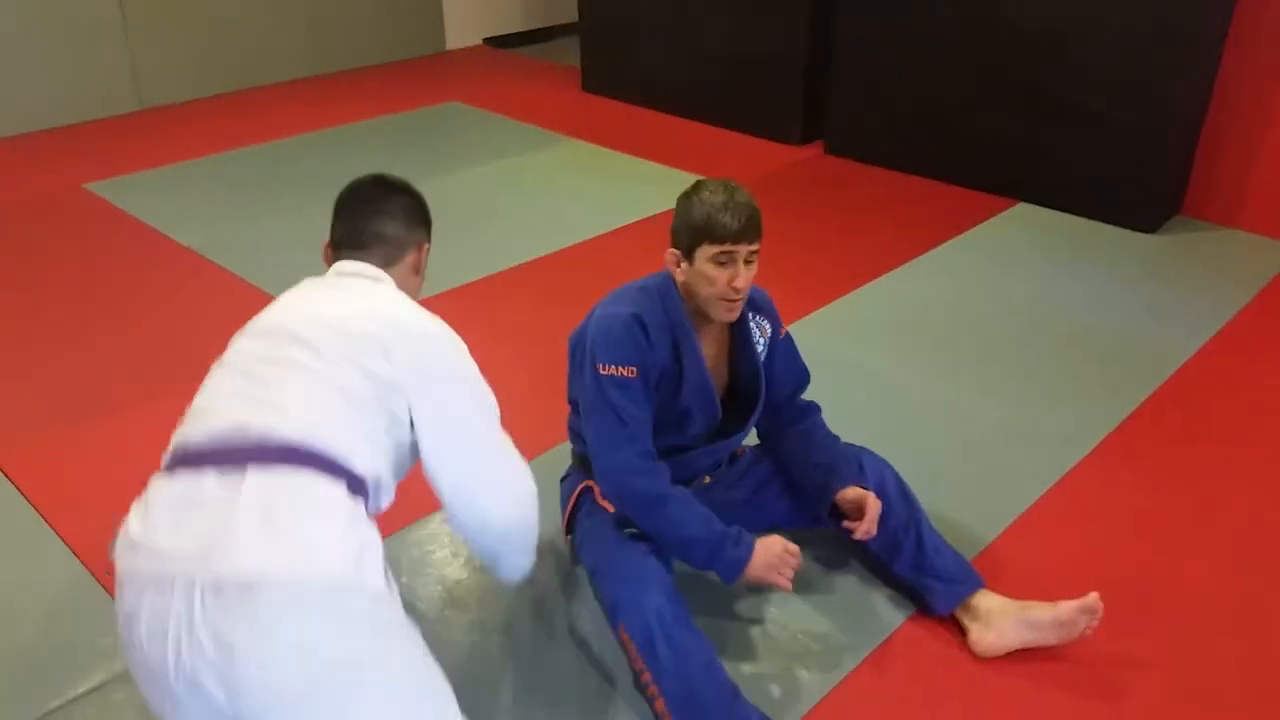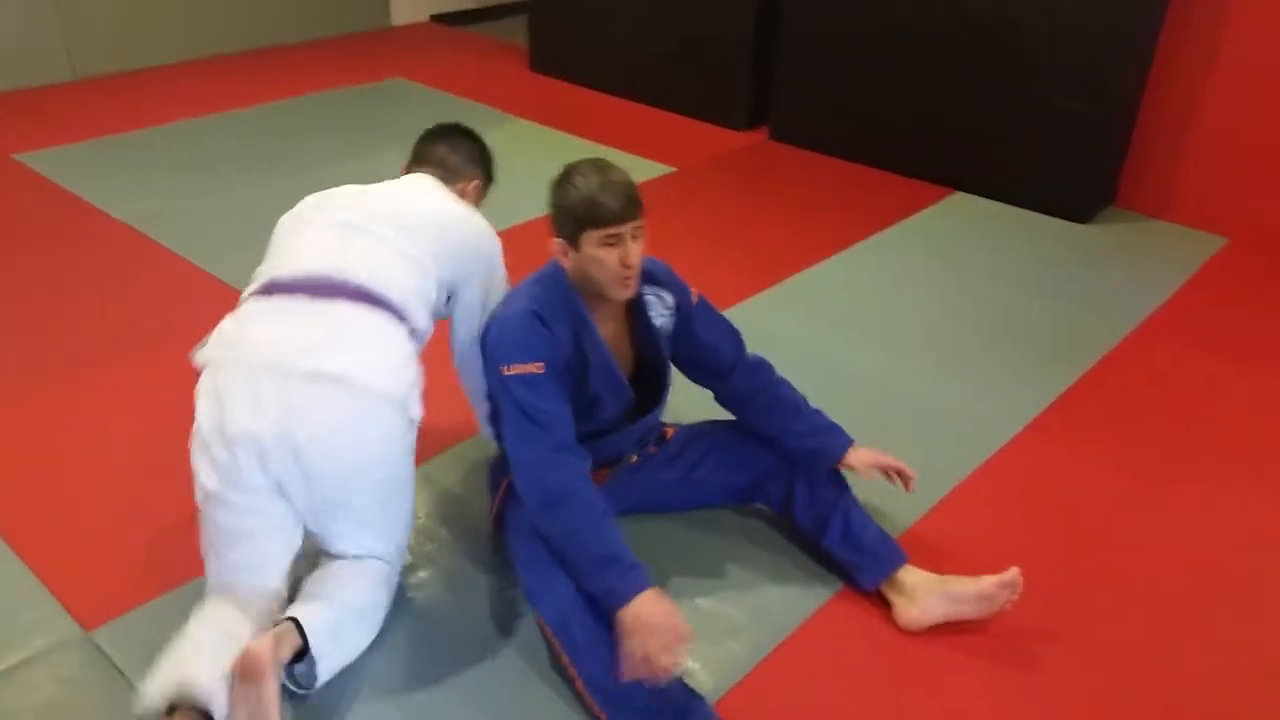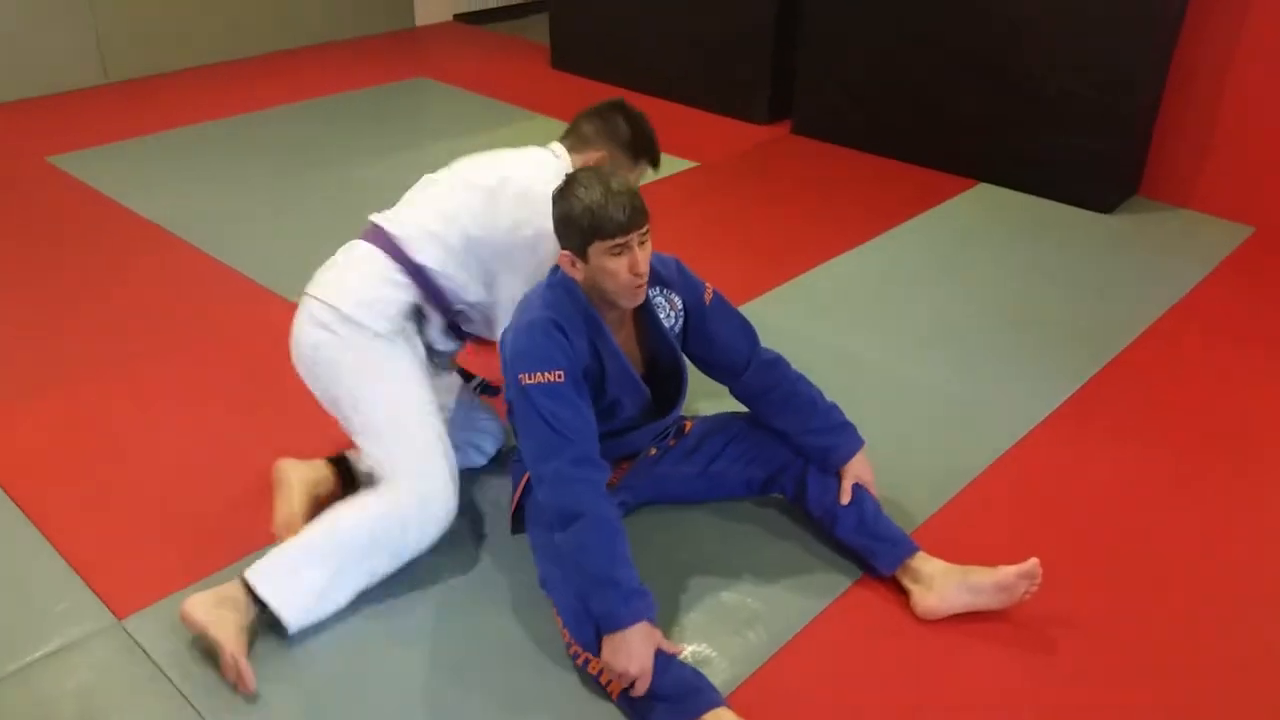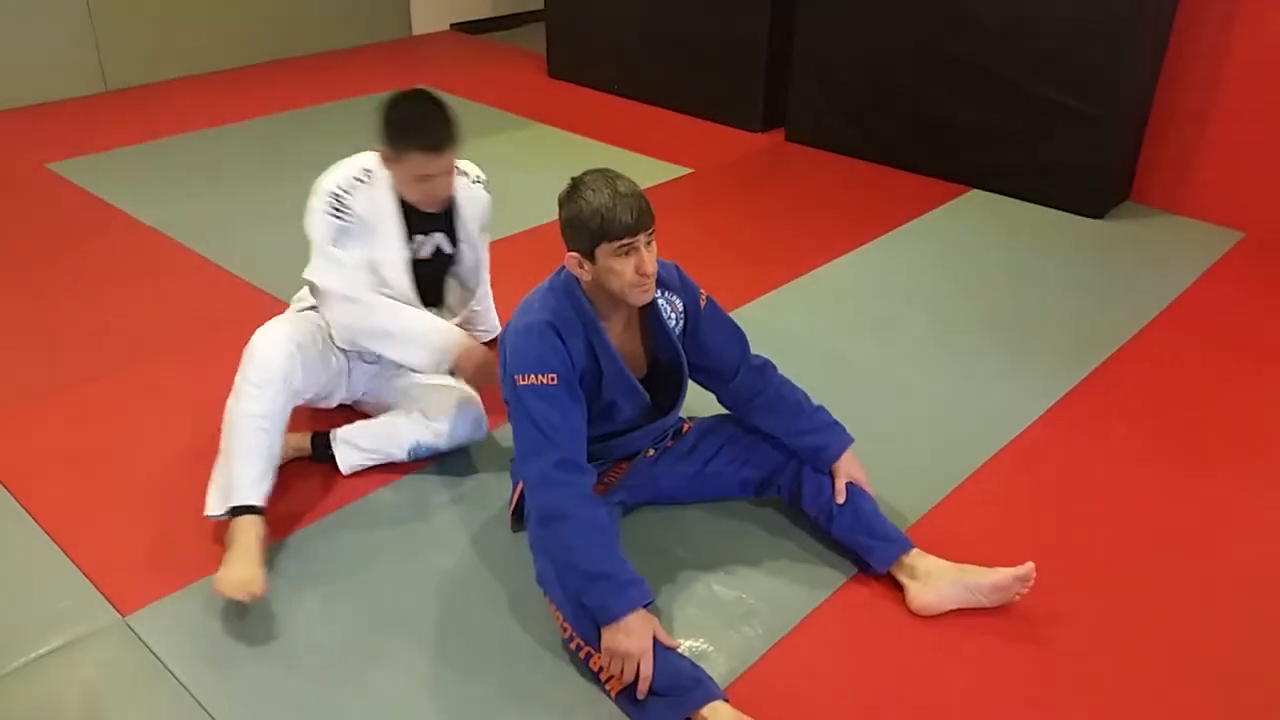
dt=0.5s
person 1, frame 1
left shoulder: (279, 316)
right shoulder: (420, 334)
right elbow: (497, 503)
right wrist: (517, 560)
left hip: (155, 574)
right hip: (297, 586)
person 1, frame 2
left shoulder: (320, 203)
right shoulder: (469, 232)
right elbow: (484, 358)
left hip: (239, 374)
right hip: (354, 393)
left knee: (240, 591)
right knee: (368, 559)
right ankle: (278, 650)
person 1, frame 3
left shoulder: (514, 172)
right shoulder: (550, 202)
left hip: (359, 304)
right hip: (361, 320)
left knee: (482, 437)
right knee: (424, 501)
left ankle: (330, 477)
right ankle: (238, 601)
person 1, frame 4
left shoulder: (471, 190)
right shoulder: (345, 193)
left elbow: (470, 271)
right elbow: (352, 307)
left wrist: (486, 331)
right wrist: (444, 344)
left hip: (400, 360)
right hip: (334, 338)
left knee: (465, 419)
right knee: (276, 344)
left ankle: (308, 446)
right ankle: (245, 530)
person 2, frame 1
left shoulder: (754, 312)
right shoulder: (622, 331)
left elbow: (787, 418)
right elbow: (630, 478)
left wrist: (837, 486)
right wrist: (737, 553)
left hip: (712, 474)
right hip: (623, 498)
left knee: (863, 476)
right knee: (645, 600)
left ankle: (978, 610)
person 2, frame 2
left shoulder: (654, 284)
right shoulder: (525, 328)
left elbow: (738, 373)
right elbow: (551, 476)
left wrist: (836, 447)
right wrist: (628, 590)
left hip: (636, 454)
right hip: (552, 486)
left knee: (782, 454)
right knee: (572, 591)
left ankle: (904, 585)
person 2, frame 3
left shoulder: (666, 280)
right shoulder: (539, 336)
left elbow: (753, 368)
right elbow: (572, 486)
left wrist: (842, 444)
right wrist: (624, 615)
left hip: (656, 444)
right hip: (572, 478)
left knee: (797, 446)
right knee: (590, 590)
left ankle: (922, 573)
person 2, frame 4
left shoulder: (667, 287)
right shoulder: (538, 338)
left elbow: (744, 376)
right elbow: (560, 485)
left wrist: (832, 444)
right wrist: (619, 604)
left hip: (656, 447)
right hip: (575, 480)
left knee: (793, 450)
right knee: (581, 580)
left ankle: (916, 569)
